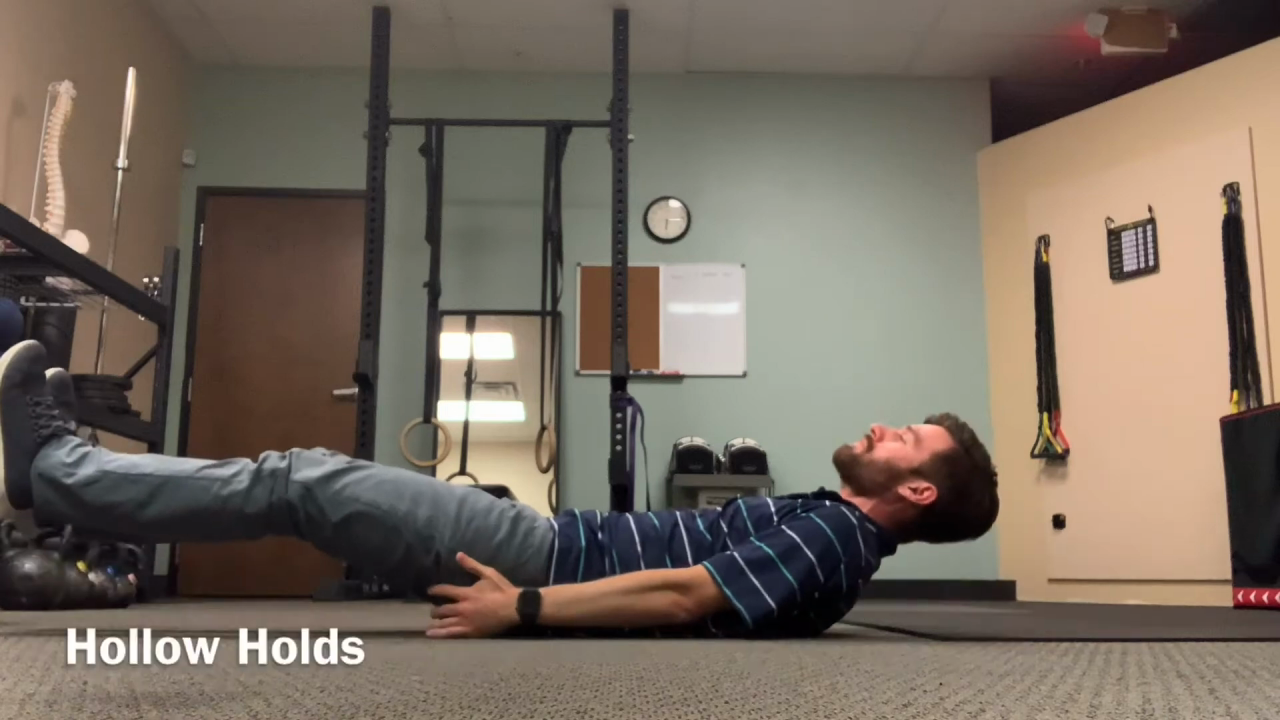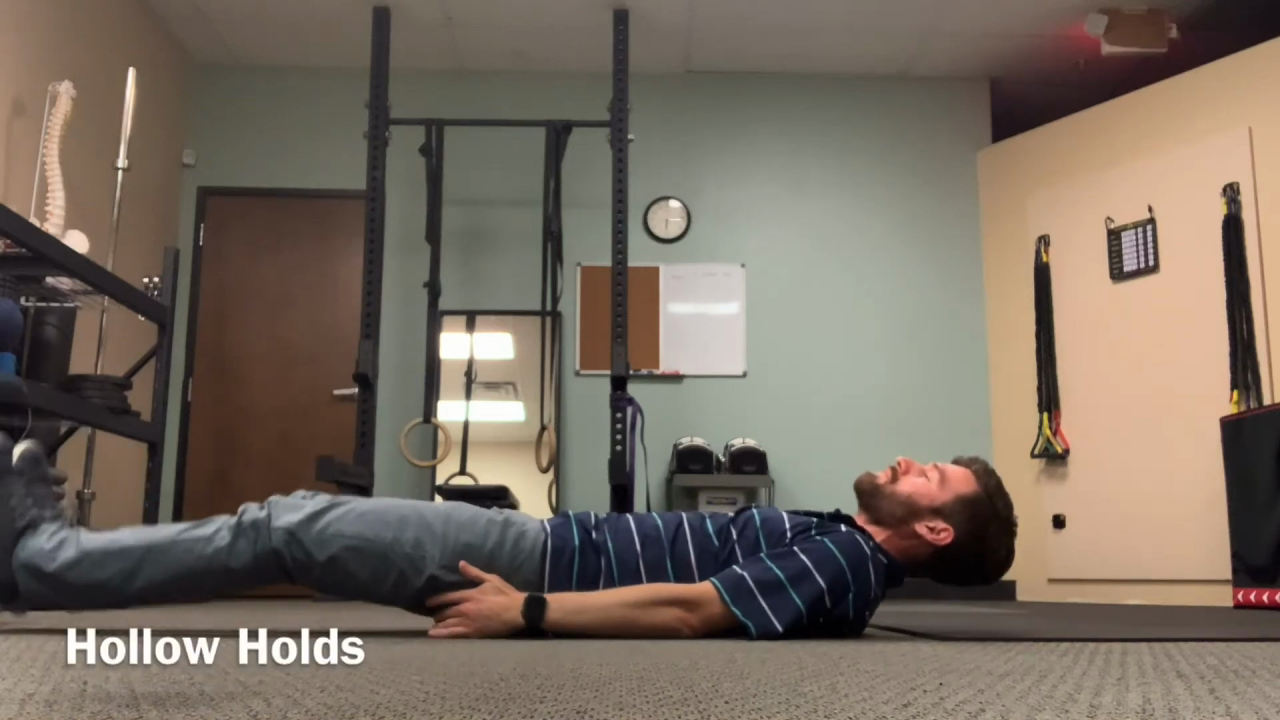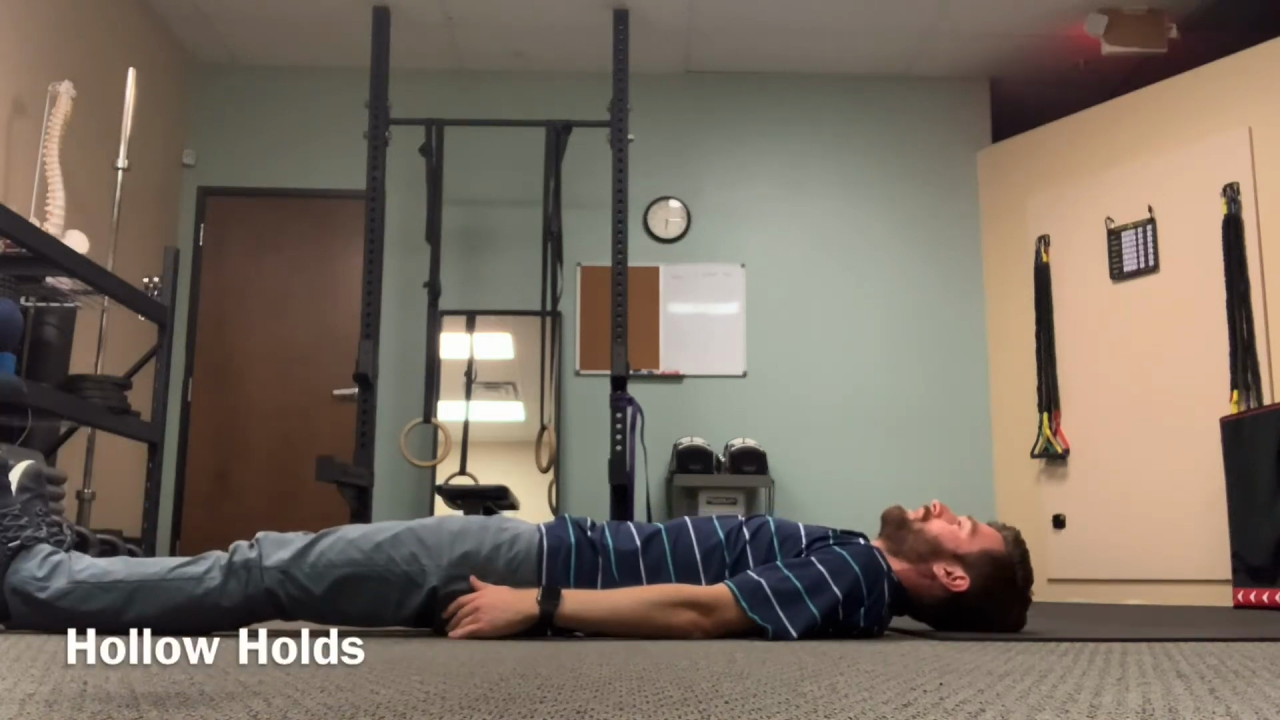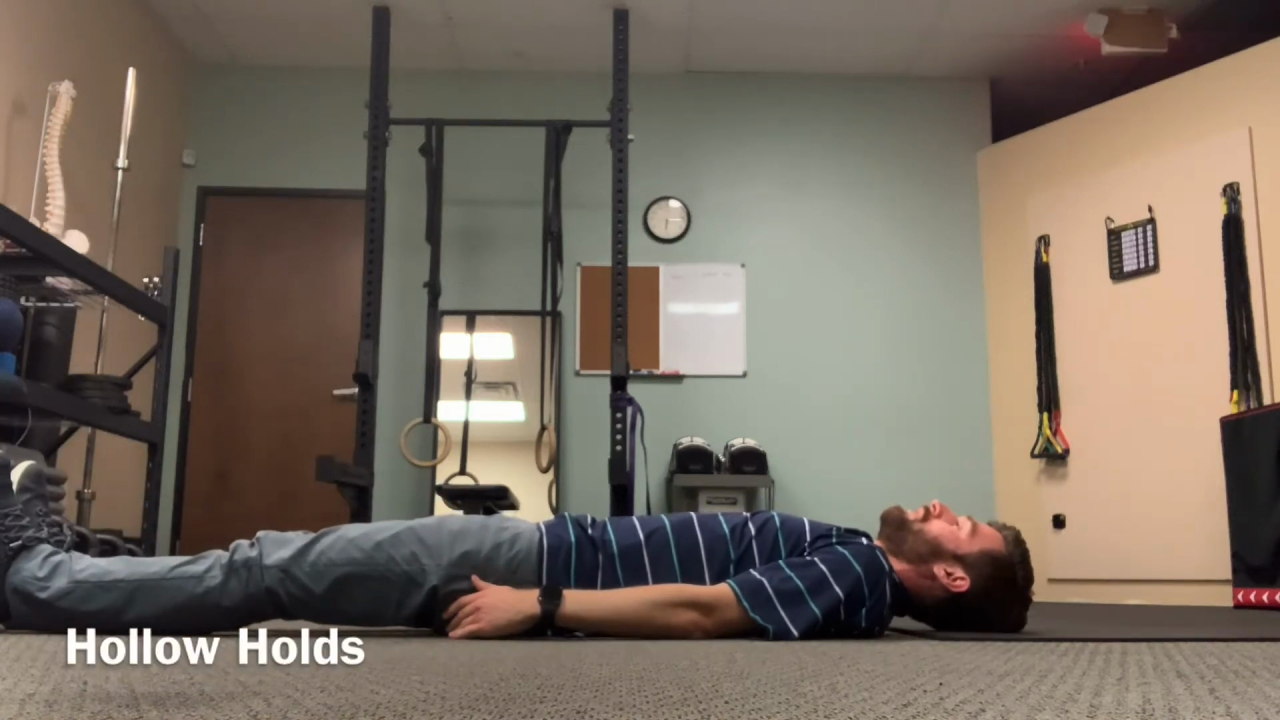
dt=1s
person 1, frame 1
left shoulder: (830, 540)
right shoulder: (830, 525)
left elbow: (682, 598)
left wrist: (523, 607)
left hip: (547, 558)
right hip: (560, 546)
left knee: (292, 485)
right knee: (315, 473)
person 1, frame 2
left shoulder: (839, 563)
right shoulder: (844, 552)
left elbow: (687, 611)
left wrist: (527, 611)
left hip: (538, 561)
right hip: (551, 549)
left knee: (280, 531)
right knee: (298, 524)
person 1, frame 3
left shoulder: (850, 577)
right shoulder: (856, 568)
left elbow: (699, 611)
left wrist: (535, 606)
left hip: (528, 563)
right hip: (543, 550)
left knee: (268, 570)
right knee: (285, 560)
person 1, frame 4
left shoulder: (854, 575)
right shoulder: (856, 565)
left elbow: (700, 612)
left wrist: (538, 606)
left hip: (527, 562)
right hip: (543, 548)
left knee: (268, 573)
right knee: (281, 561)
